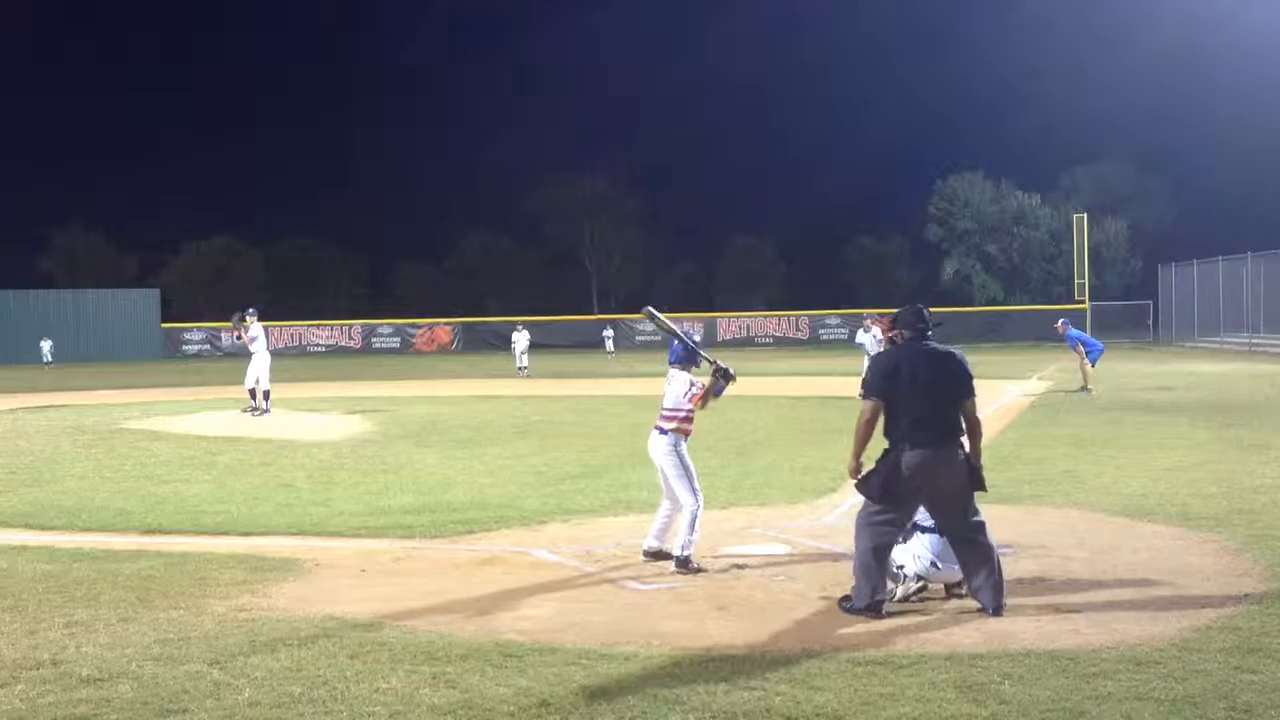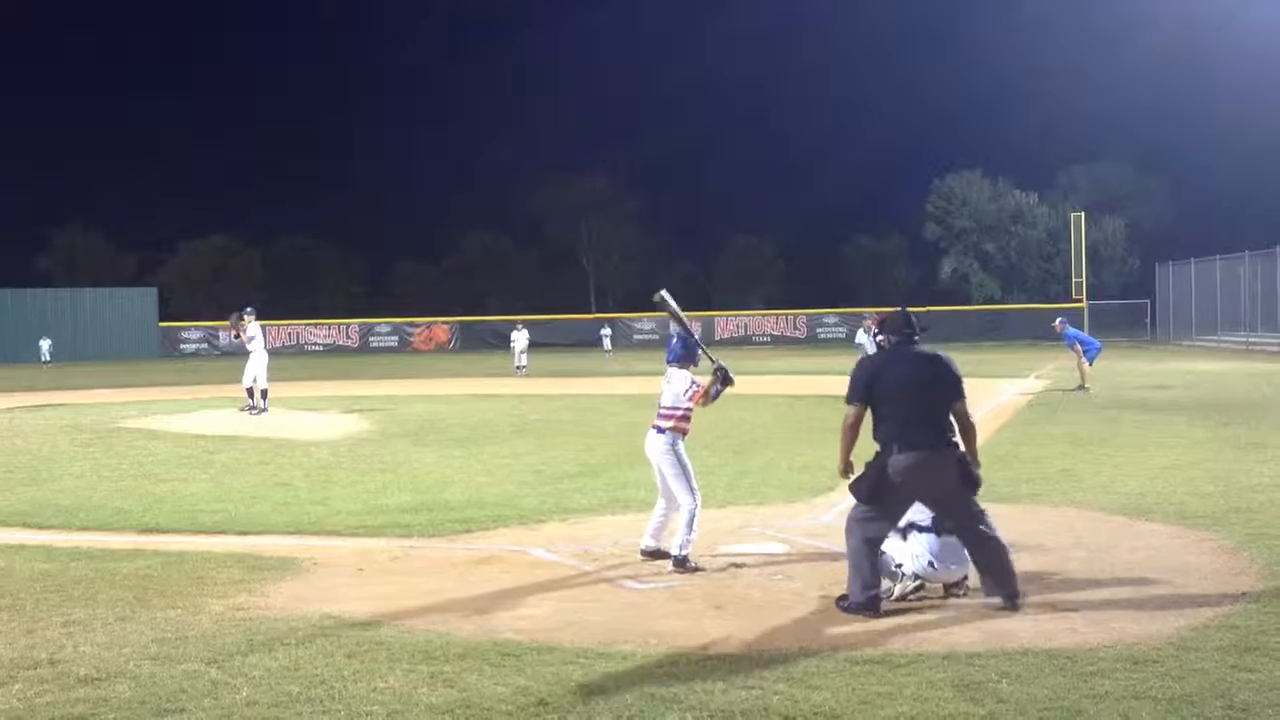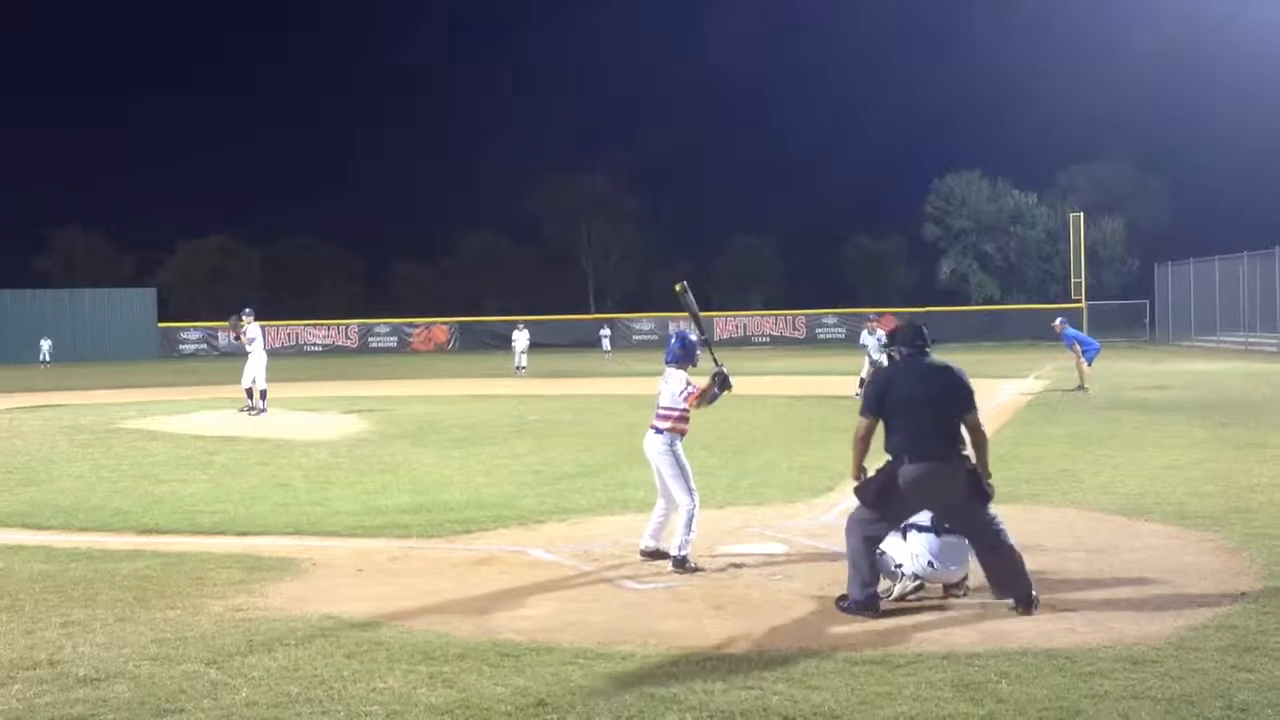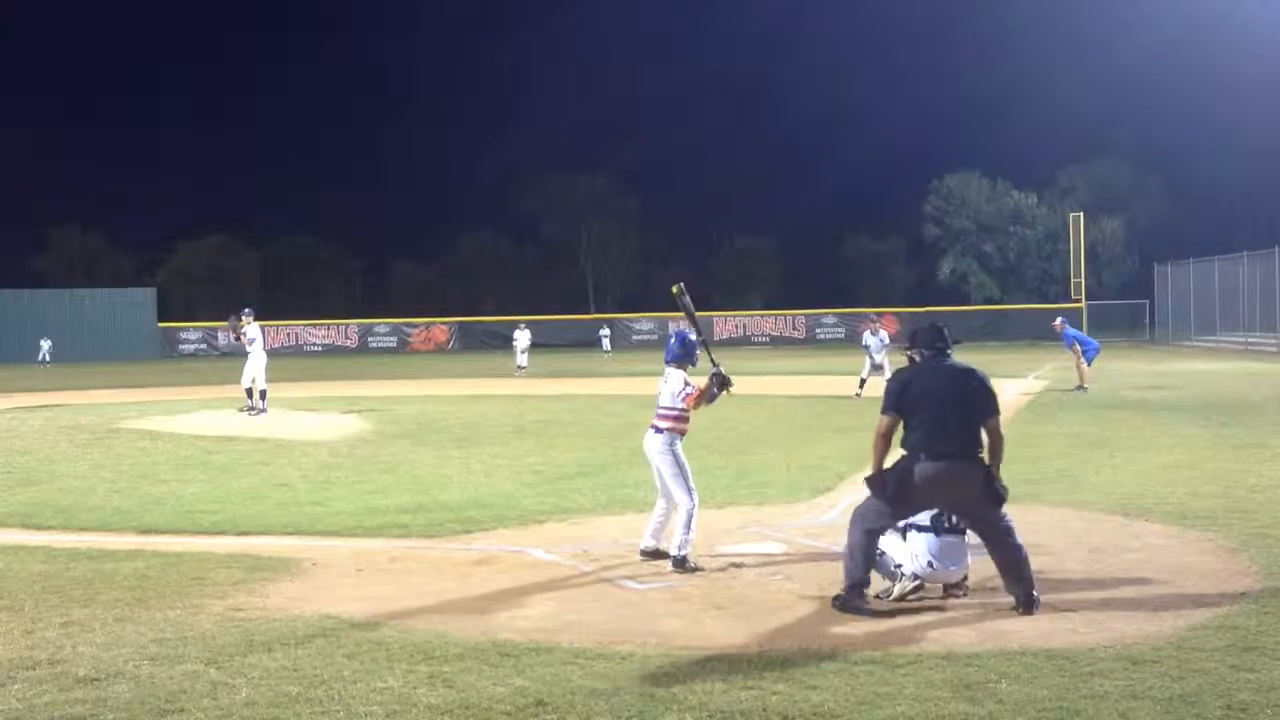
dt=0.2s
person 1, frame 1
left shoulder: (887, 361)
right shoulder: (953, 360)
left elbow: (869, 415)
right elbow: (971, 417)
left wrist: (855, 457)
right wrist: (975, 457)
left hip: (906, 459)
right hip: (950, 458)
left knee: (874, 525)
right knee: (968, 529)
left ankle: (866, 600)
right ankle: (993, 600)
person 1, frame 2
left shoulder: (870, 366)
right shoulder: (940, 363)
left elbow: (852, 420)
right elbow: (963, 417)
left wrist: (844, 459)
right wrist: (972, 456)
left hip: (897, 463)
right hip: (943, 460)
left knee: (863, 526)
right knee: (973, 525)
left ankle: (863, 598)
right ankle: (1008, 592)
person 1, frame 3
left shoulder: (883, 378)
right shoulder: (952, 375)
left elbow: (863, 432)
right elbow: (975, 428)
left wrist: (857, 466)
right wrist: (982, 466)
left hip: (907, 472)
right hip: (953, 471)
left knee: (861, 527)
right knee: (988, 532)
left ankle: (862, 598)
right ankle: (1023, 596)
person 1, frame 4
left shoulder: (904, 378)
right shoulder: (974, 377)
left elbow: (884, 431)
right elbow: (995, 433)
left wrist: (877, 470)
right wrist: (993, 472)
left hip: (922, 471)
right hip: (968, 471)
left knee: (866, 520)
right knee: (999, 530)
left ankle: (854, 593)
right ankle: (1026, 596)
person 2, frame 1
left shoulder: (677, 375)
right shoulder: (682, 377)
left elbow: (710, 394)
right elbow: (700, 403)
left wrist: (723, 380)
right wrist: (714, 378)
left hip: (660, 440)
right hip: (670, 443)
left knee: (673, 499)
right knee: (693, 501)
left ankle: (652, 547)
right ankle: (682, 558)
person 2, frame 2
left shoulder: (674, 374)
right shoulder: (681, 376)
left elbow: (704, 397)
right elbow: (702, 400)
left wrist: (721, 384)
right wrist: (715, 377)
left hip: (657, 440)
right hip: (668, 443)
left knee: (668, 498)
right knee: (690, 500)
left ankle: (649, 547)
right ankle: (680, 557)
person 2, frame 3
left shoulder: (672, 374)
right shoulder: (678, 376)
left elbow: (701, 400)
right elbow: (697, 402)
left wrist: (719, 388)
right wrist: (713, 380)
left hip: (656, 440)
right hip: (666, 442)
left knee: (668, 498)
right knee: (689, 500)
left ankle: (649, 547)
right ankle: (679, 557)
person 2, frame 4
left shoulder: (672, 374)
right shoulder: (678, 376)
left elbow: (700, 400)
right elbow: (695, 403)
left wrist: (718, 387)
right wrist: (711, 381)
left hip: (656, 439)
right hip: (666, 442)
left knee: (668, 498)
right knee: (688, 500)
left ankle: (649, 547)
right ankle: (679, 557)
